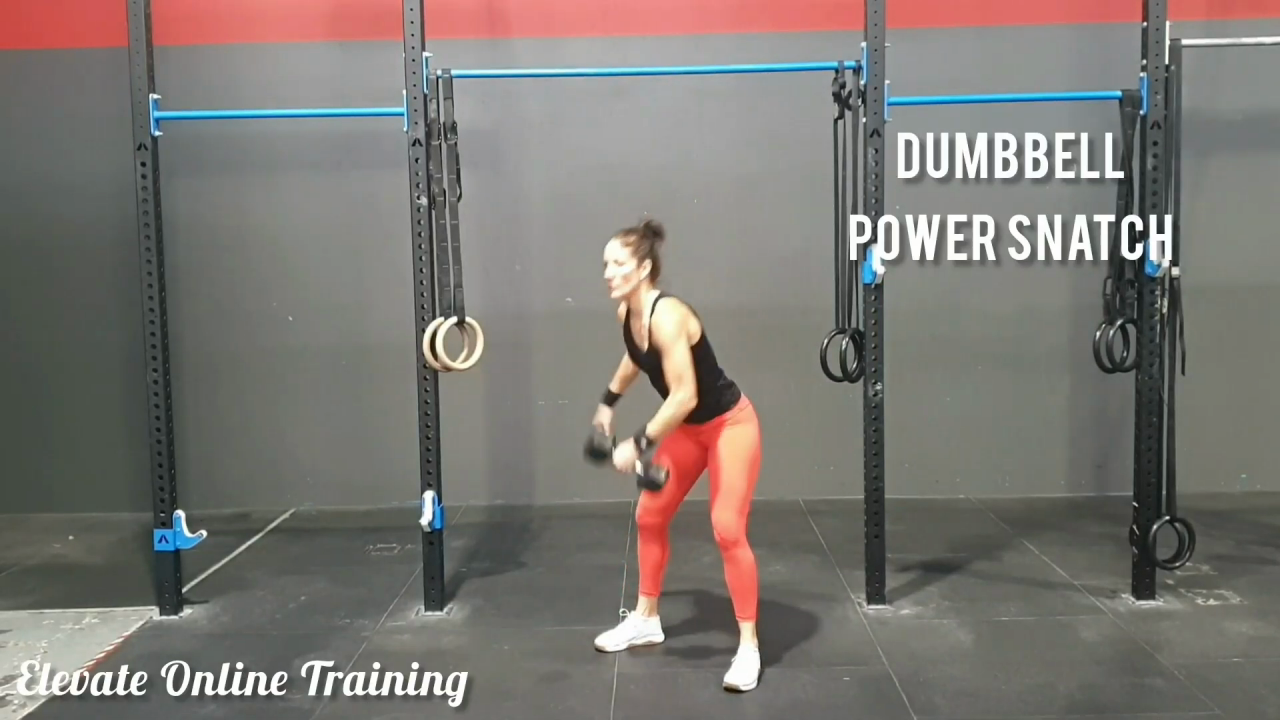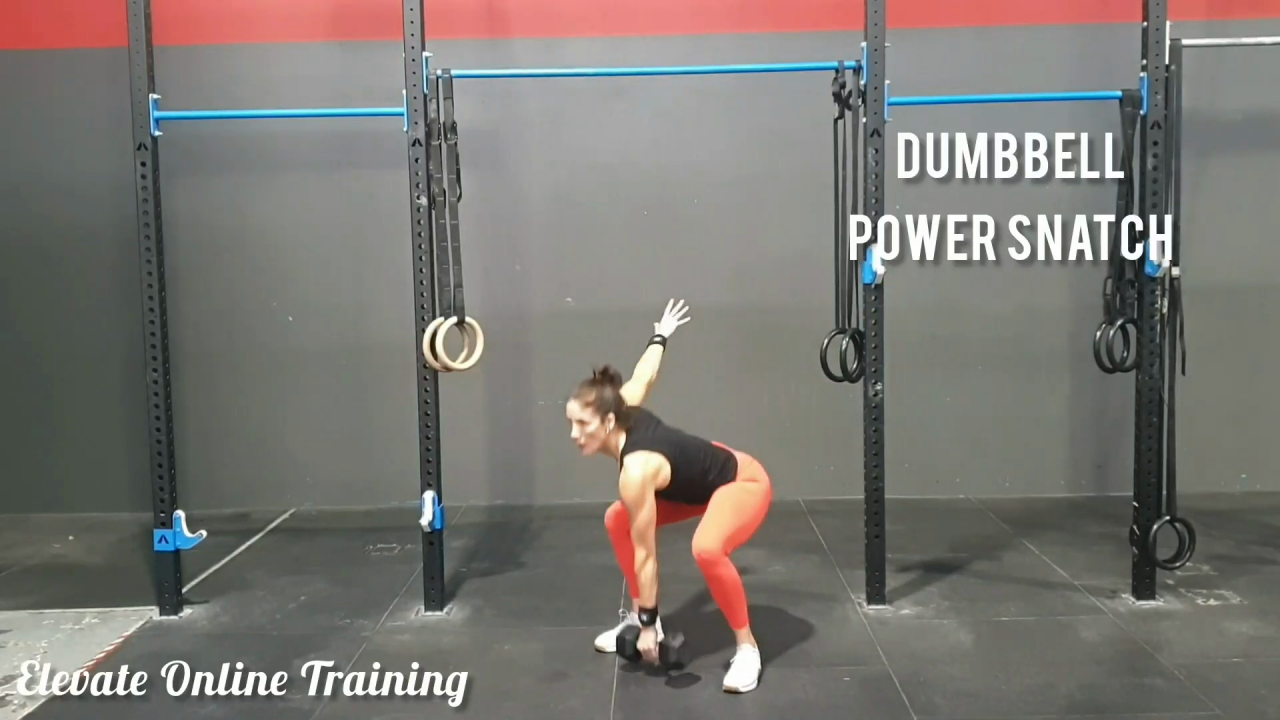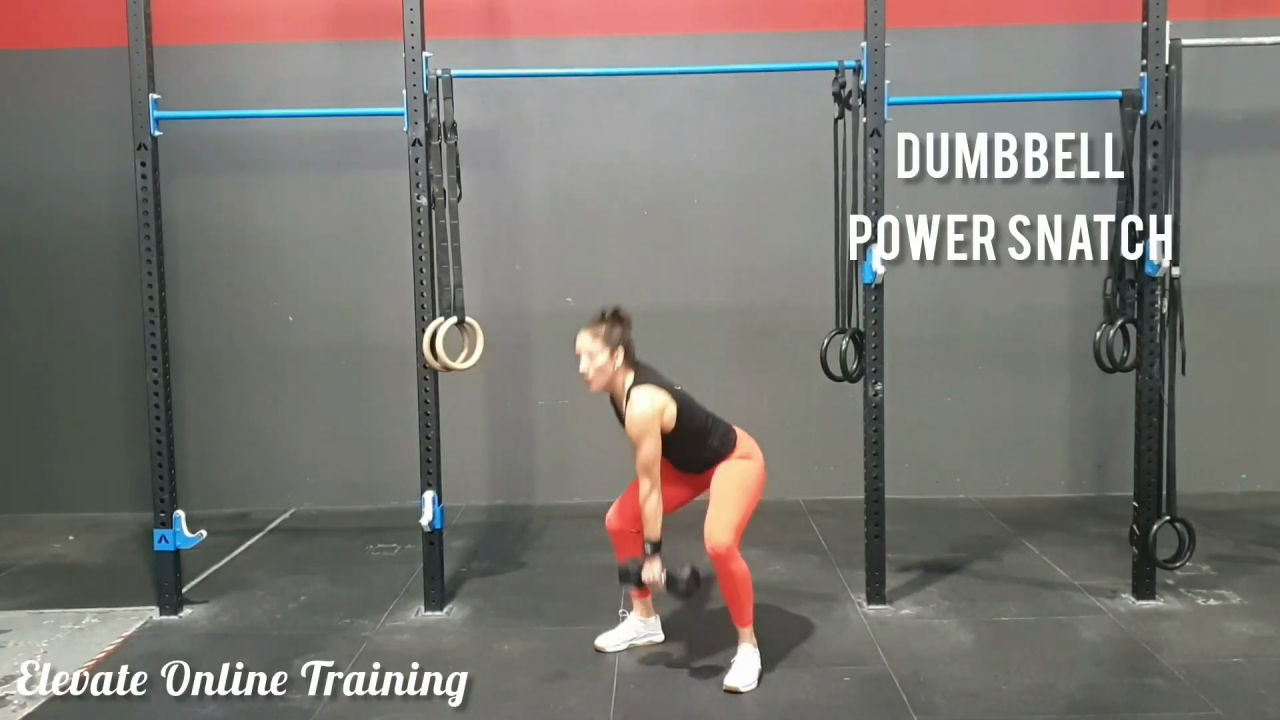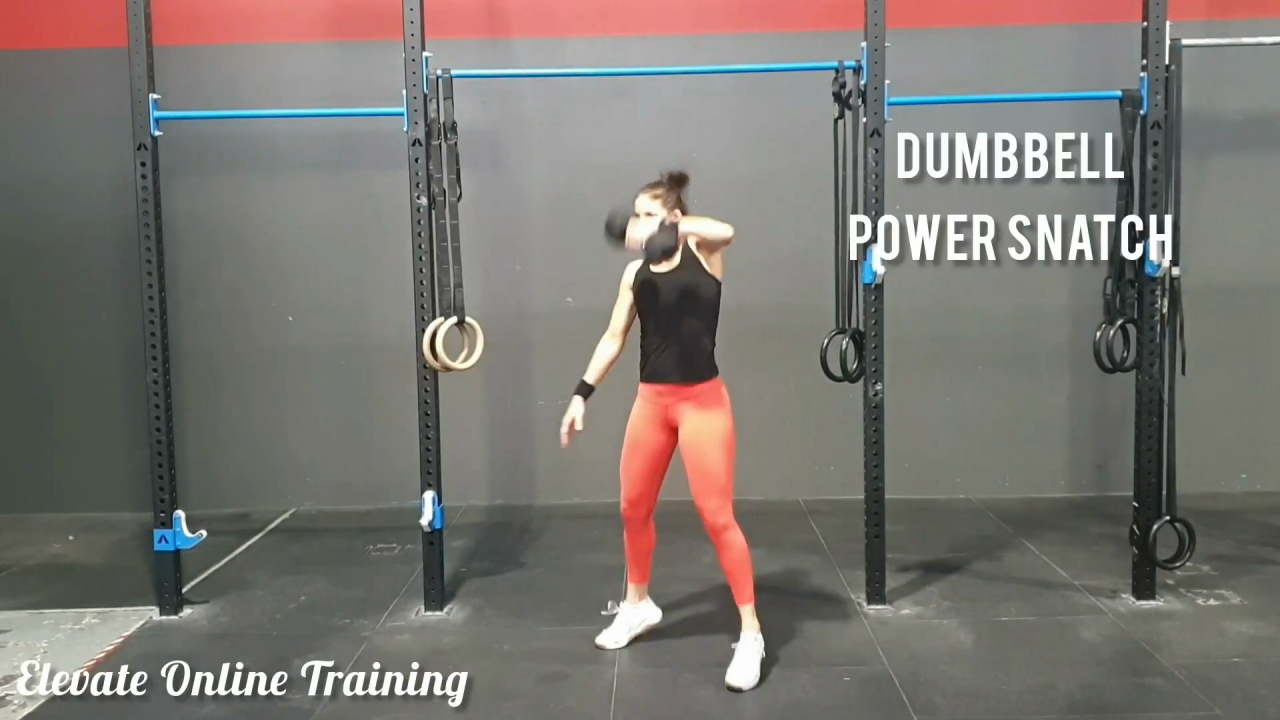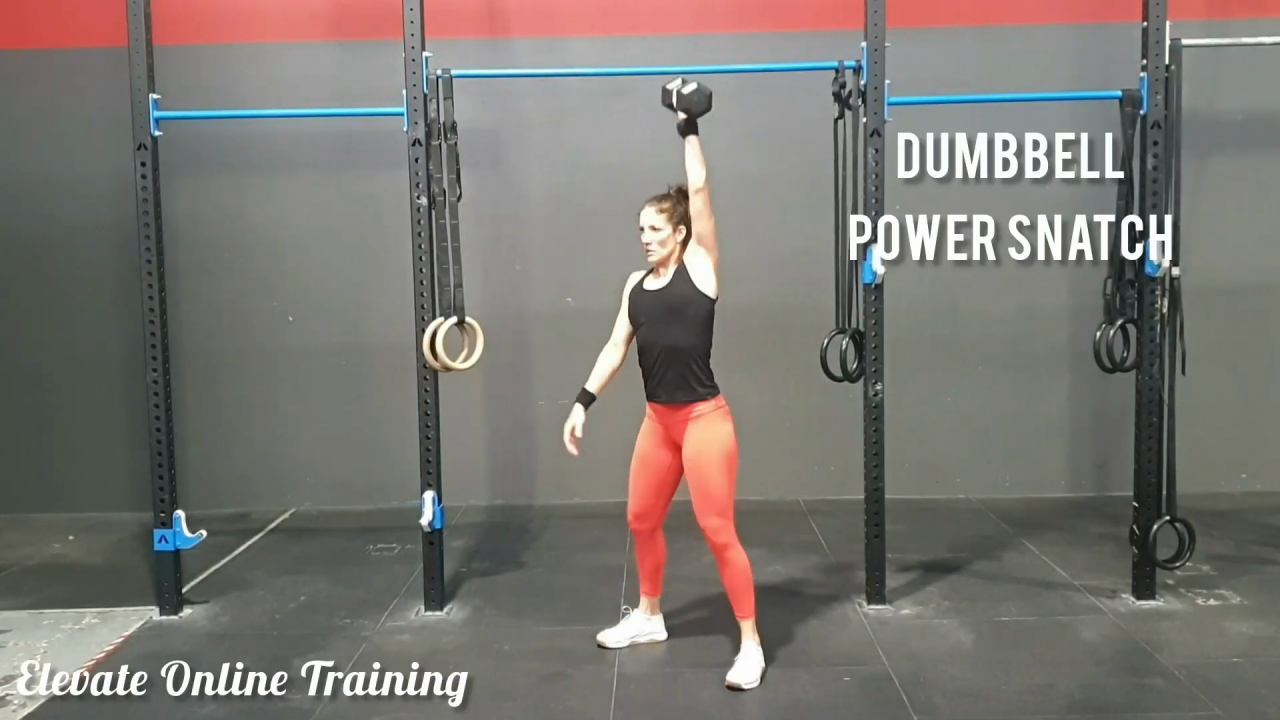
dt=0.4s
person 1, frame 1
left shoulder: (665, 314)
right shoulder: (630, 313)
left elbow: (684, 398)
left wrist: (638, 445)
right wrist: (608, 401)
left hip: (729, 424)
right hip: (690, 429)
left knee: (728, 530)
right knee: (650, 514)
left ankle: (748, 645)
right ankle: (646, 619)
person 1, frame 2
left shoulder: (636, 470)
right shoulder: (624, 408)
left elbow: (645, 554)
right elbow: (646, 374)
left wrist: (649, 626)
right wrist: (661, 335)
left hip: (744, 484)
right hip: (712, 468)
left knee: (708, 549)
right knee: (616, 521)
left ankle: (747, 648)
right ankle: (634, 613)
person 1, frame 3
left shoulder: (643, 404)
right shoulder: (624, 383)
left elbow: (650, 487)
left wrist: (653, 556)
left hip: (735, 460)
right hip: (686, 465)
left knee: (719, 543)
right knee: (618, 522)
left ankle: (748, 648)
right ankle: (643, 620)
person 1, frame 4
left shoulder: (703, 257)
right shoulder: (635, 272)
left elbow: (722, 233)
right elbow: (613, 339)
left wrist: (667, 224)
right wrist: (581, 396)
left hip: (702, 403)
right hip: (653, 402)
left knee: (716, 518)
right knee: (633, 507)
left ankle: (750, 637)
right ankle: (638, 605)
person 1, frame 5
left shoulder: (698, 265)
right shoulder: (635, 285)
left elbow: (698, 191)
right elbow: (616, 348)
left wrist: (688, 128)
right wrist: (582, 403)
left hip: (703, 419)
right hip: (657, 420)
left knee: (718, 532)
right knee: (642, 523)
left ankle: (751, 644)
right ankle: (648, 617)
